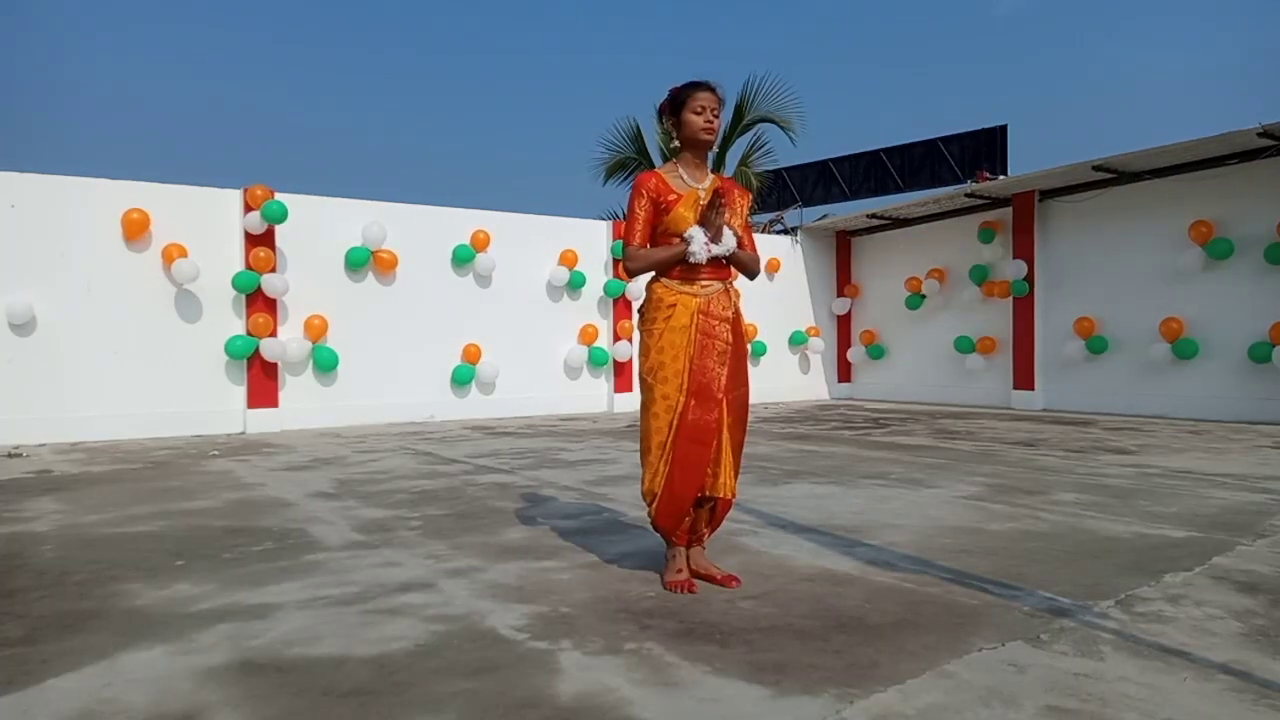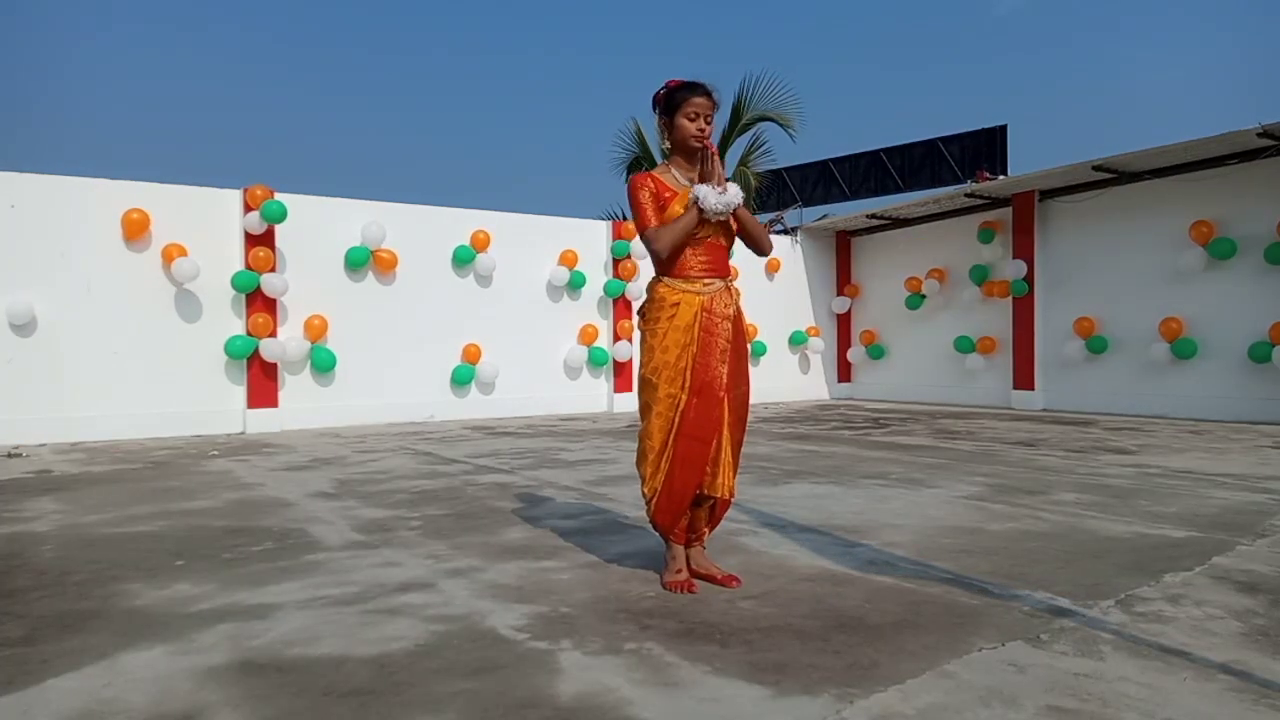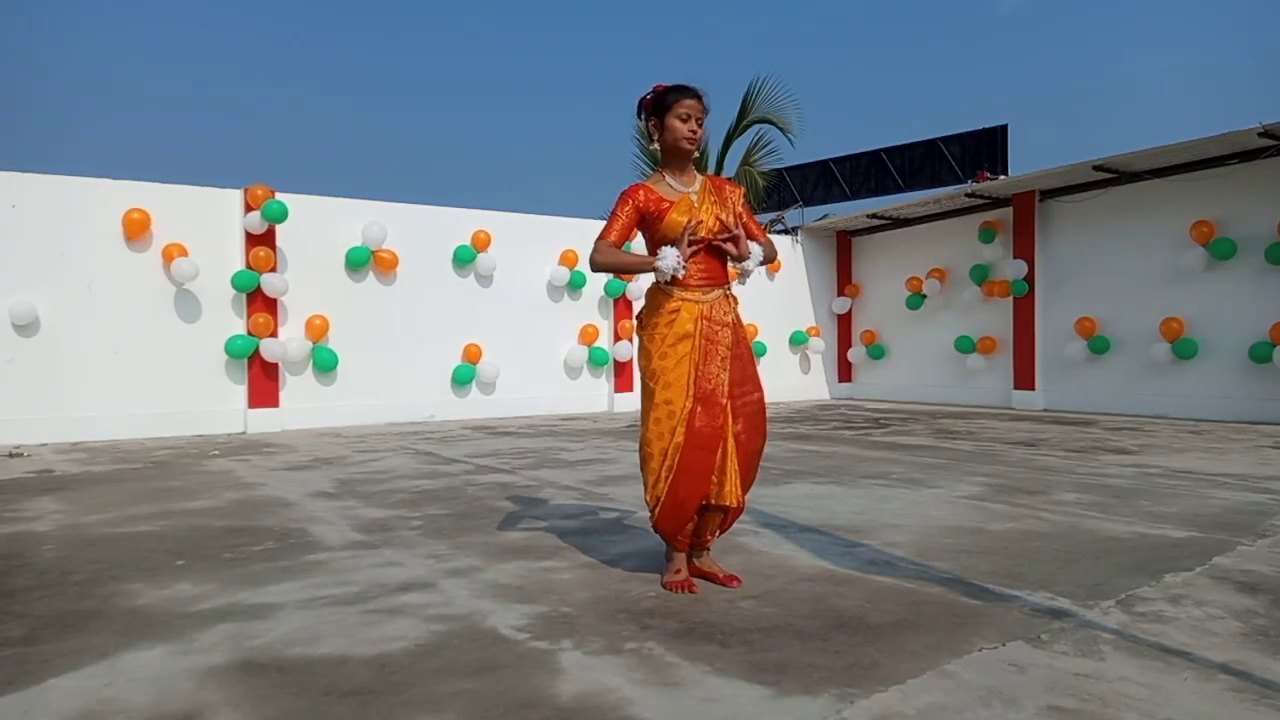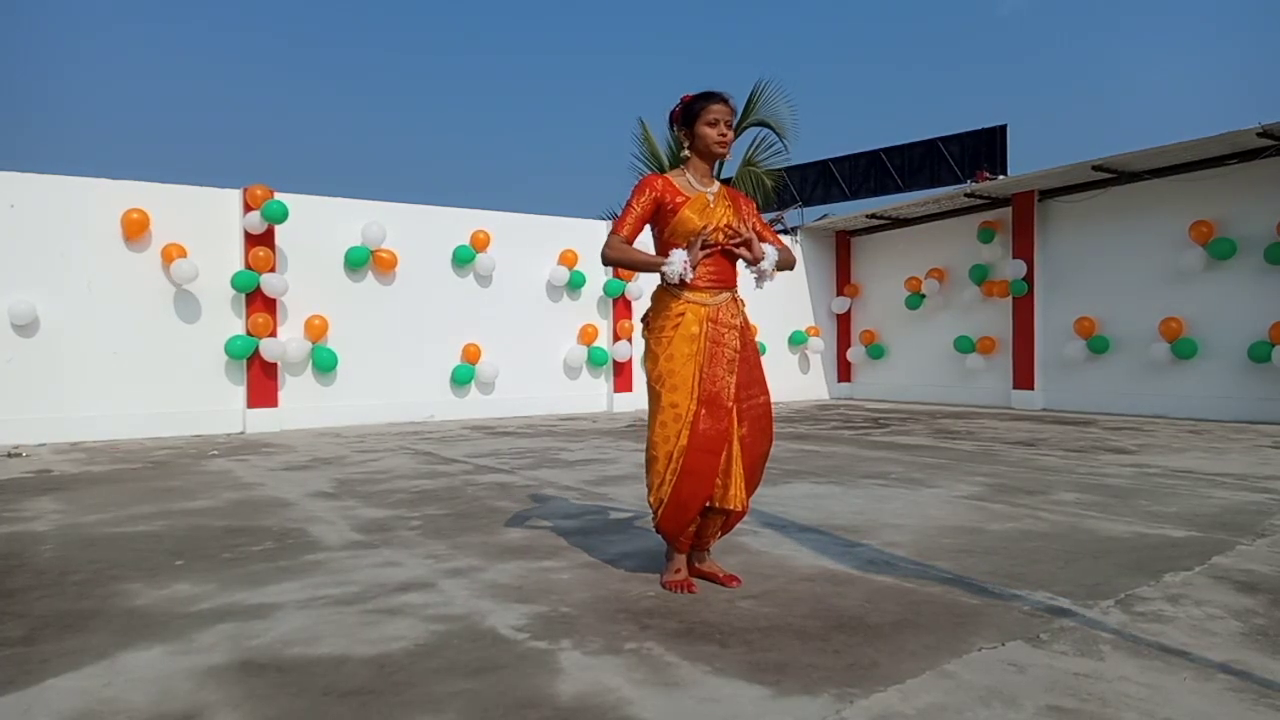
dt=1s
person 1, frame 1
left shoulder: (732, 192)
right shoulder: (651, 184)
left elbow: (752, 265)
right elbow: (632, 261)
left wrist: (723, 238)
right wrist: (695, 239)
left hip: (723, 319)
right hip: (672, 317)
left knee: (717, 430)
right knee: (676, 429)
left ankle: (697, 547)
right ankle: (674, 552)
person 1, frame 2
left shoulder: (725, 189)
right shoulder: (647, 183)
left elbow: (763, 244)
right elbow: (659, 245)
left wrist: (725, 193)
right wrist: (702, 199)
left hip: (722, 316)
right hip: (673, 315)
left knee: (717, 427)
right knee: (676, 427)
left ankle: (697, 546)
right ankle: (674, 551)
person 1, frame 3
left shoulder: (724, 190)
right shoulder: (641, 196)
left elbow: (768, 248)
right elbow: (600, 257)
left wrist: (744, 252)
right wrist: (668, 260)
left hip: (722, 322)
right hip: (672, 323)
left knee: (729, 433)
right knee: (676, 434)
left ankle: (702, 548)
right ankle: (675, 552)
person 1, frame 4
left shoulder: (738, 202)
right shoulder: (658, 187)
left elbow: (788, 257)
right elbow: (611, 250)
left wrist: (759, 255)
right wrist: (677, 262)
left hip: (729, 325)
right hip: (679, 323)
left knee: (735, 435)
right knee: (682, 435)
left ankle: (703, 549)
right ankle: (676, 553)
